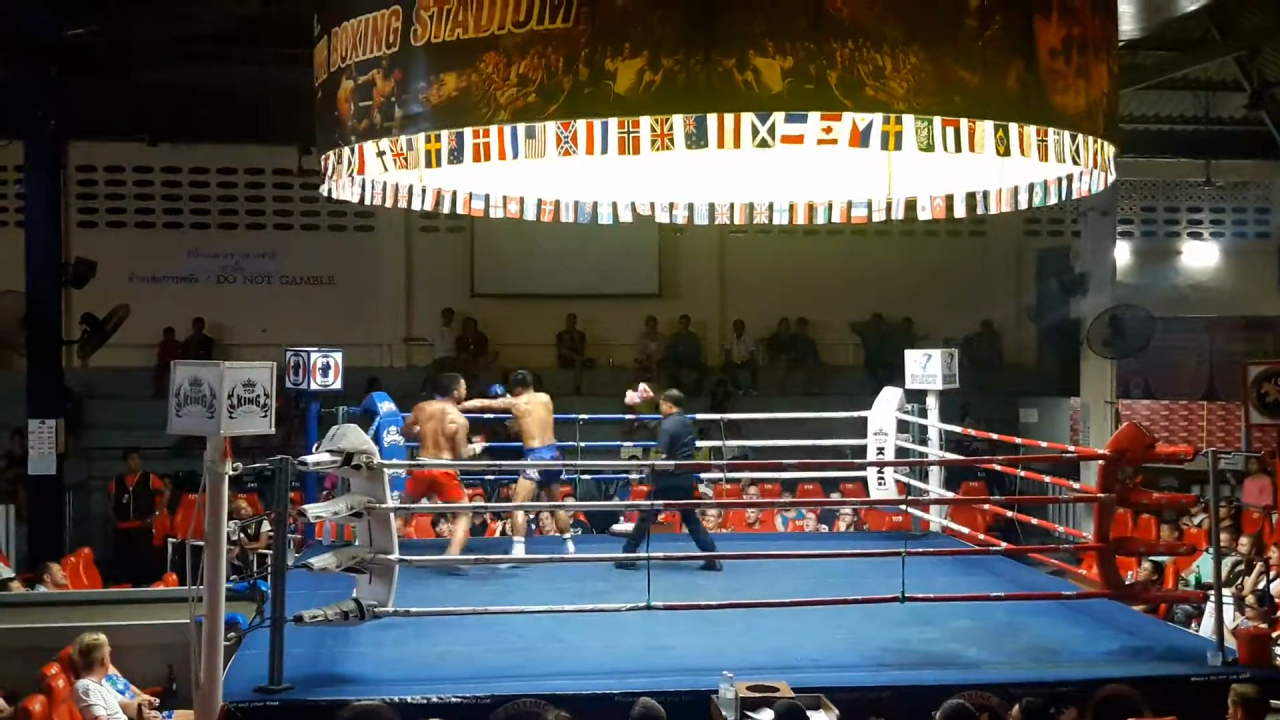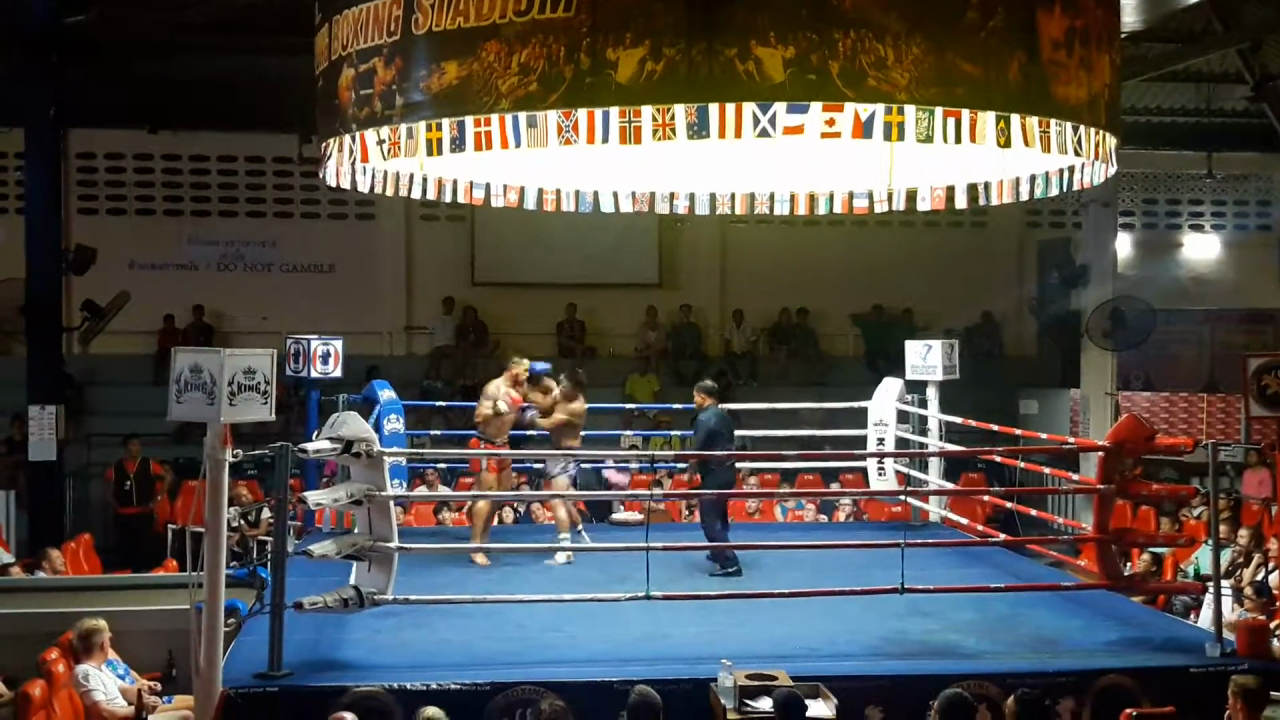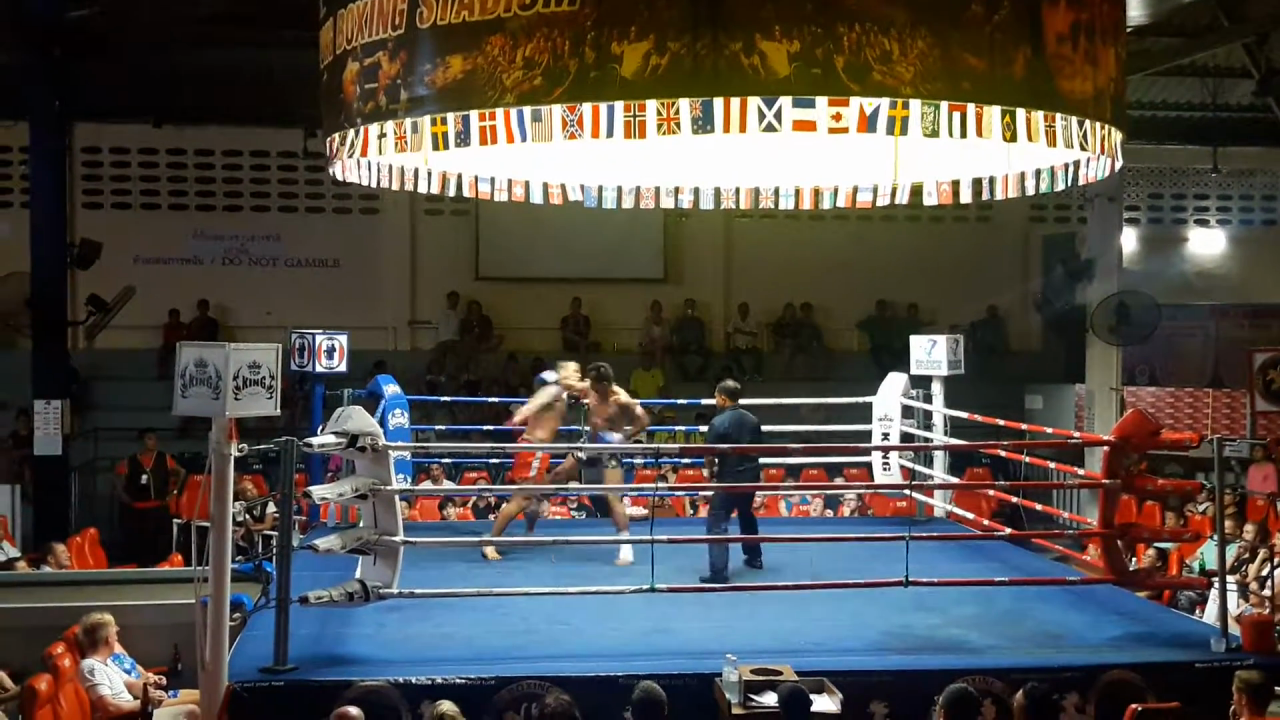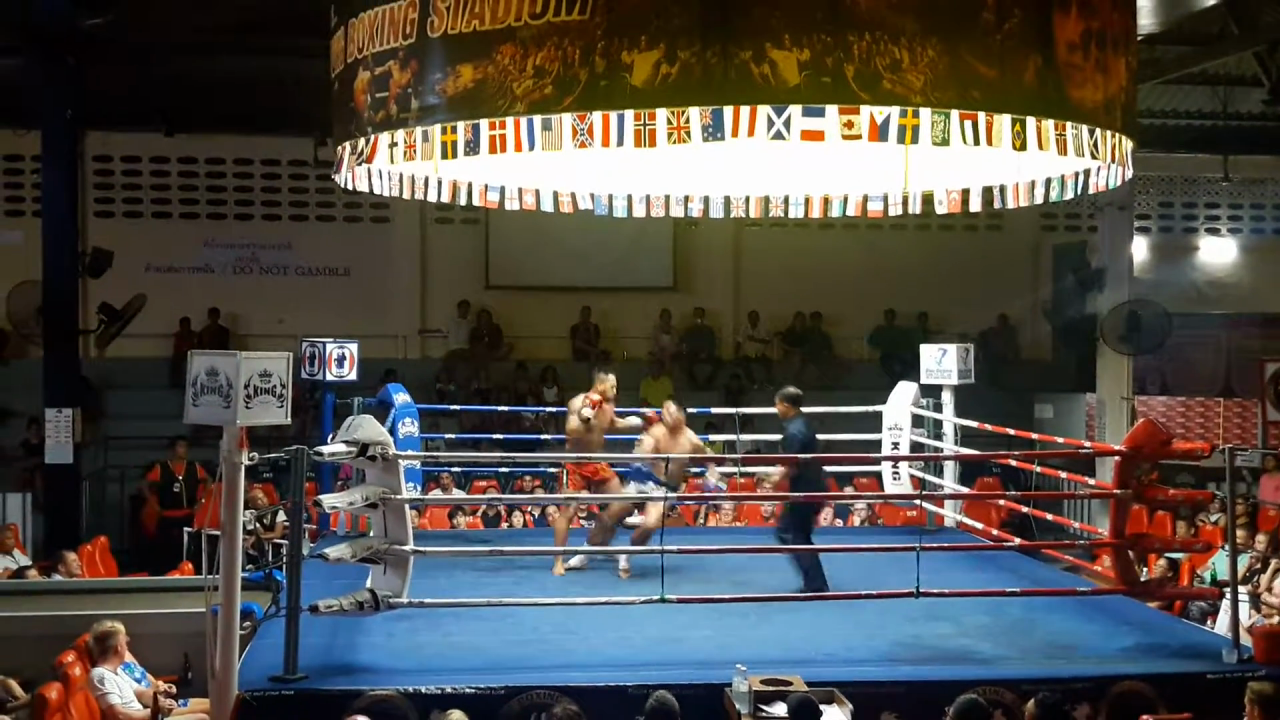
dt=0.5s
person 1, frame 1
left shoulder: (422, 408)
right shoulder: (459, 420)
left elbow: (407, 433)
right elbow: (463, 455)
right wrist: (476, 448)
left hip: (421, 469)
right hip: (444, 471)
right knee: (463, 515)
right ankle: (452, 557)
person 1, frame 2
left shoulder: (520, 388)
right shoulder: (493, 388)
right elbow: (478, 417)
right wrist: (500, 408)
left hip: (502, 446)
right hip: (485, 445)
left knee: (502, 493)
right knee: (487, 494)
left ankle: (483, 539)
right ankle: (475, 546)
person 1, frame 3
left shoulder: (556, 391)
right shoulder: (554, 391)
left hip: (536, 450)
right hip: (533, 451)
left knee: (536, 495)
right knee: (520, 500)
left ankle: (529, 534)
right ankle: (489, 543)
person 1, frame 4
left shoulder: (609, 405)
right shoulder: (577, 402)
left elbow: (615, 424)
right elbow: (571, 432)
left wrist: (637, 422)
right wrist: (585, 415)
left hip: (597, 463)
right hip: (576, 463)
right knee: (567, 512)
left ankle: (595, 544)
right ankle: (558, 561)
person 2, frame 1
left shoulder: (667, 426)
right shoulder: (688, 423)
left elbow: (662, 457)
left wrist: (654, 478)
left hip: (669, 479)
right hip: (687, 479)
left knee: (646, 517)
right knee: (691, 518)
right ankle: (712, 559)
person 2, frame 2
left shoulder: (704, 418)
right shoulder: (724, 416)
left elbow: (697, 452)
left wrist: (691, 472)
left hip: (715, 474)
right hip: (727, 471)
left knee: (710, 520)
right knee: (719, 514)
left ankle: (730, 564)
right ankle: (720, 552)
person 2, frame 3
left shoulder: (719, 423)
right shoulder: (752, 419)
left elbow: (709, 454)
right elbow: (759, 446)
left wrist: (712, 472)
left hip: (731, 478)
right hip: (752, 476)
left knee: (716, 522)
right knee: (745, 513)
left ankle: (719, 571)
right ankle: (753, 557)
person 2, frame 4
left shoulder: (794, 430)
right shoulder: (801, 424)
left elbow: (793, 465)
left wrist: (780, 478)
right wrist: (783, 474)
left hip: (805, 490)
right hip: (813, 488)
left knee: (788, 532)
right knee: (800, 535)
left ankle: (815, 582)
right ankle: (815, 583)
person 3, frame 1
left shoulder: (515, 403)
right shoulder: (545, 399)
left elbow: (483, 404)
left wrist: (458, 406)
left hip: (535, 457)
right hip: (553, 453)
left knee: (518, 506)
left ankle: (518, 550)
right ankle: (569, 547)
person 3, frame 2
left shoulder: (576, 407)
right shoulder: (561, 393)
left elbow: (546, 425)
right elbow: (544, 401)
left hip: (566, 456)
right hip: (561, 454)
left knee: (556, 502)
right knee: (563, 499)
left ankle: (564, 551)
right ankle: (582, 536)
person 3, frame 3
left shoulder: (623, 401)
right shoulder: (592, 388)
left elbow: (643, 422)
left wrist: (623, 438)
right hip: (592, 442)
left knee: (612, 499)
right knee: (560, 474)
left ankle: (626, 547)
person 3, frame 4
left shoulder: (692, 441)
right shoulder: (656, 431)
left elbow: (709, 459)
right elbow: (644, 450)
left wrist: (712, 477)
right wrist: (639, 463)
left hip: (664, 488)
right hip: (645, 478)
left knee: (650, 526)
right knee: (607, 517)
left ankle: (624, 558)
right ankle: (583, 555)
